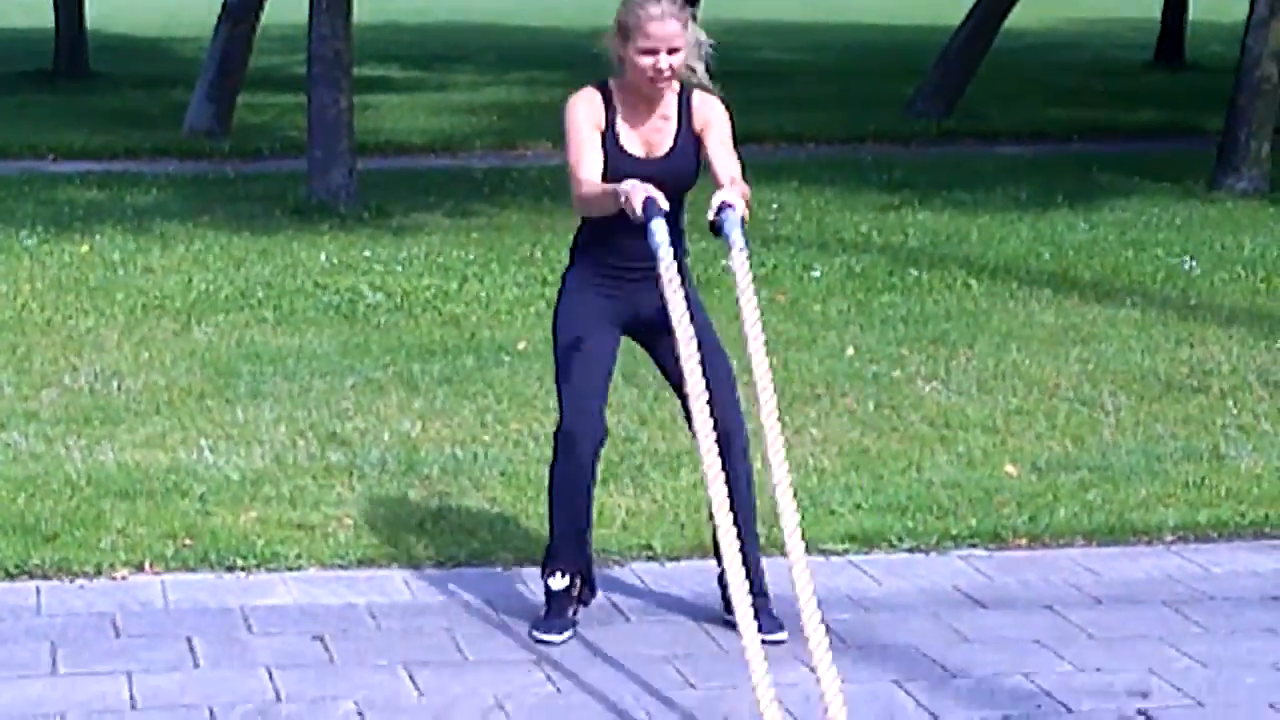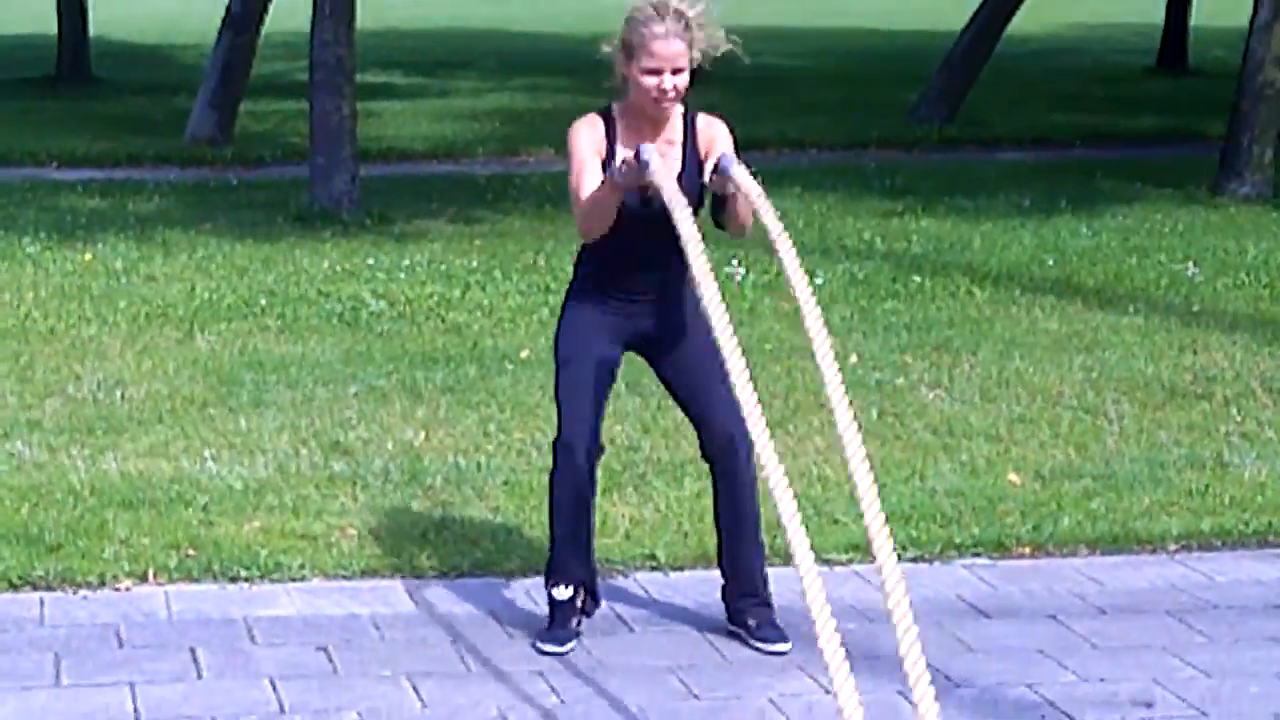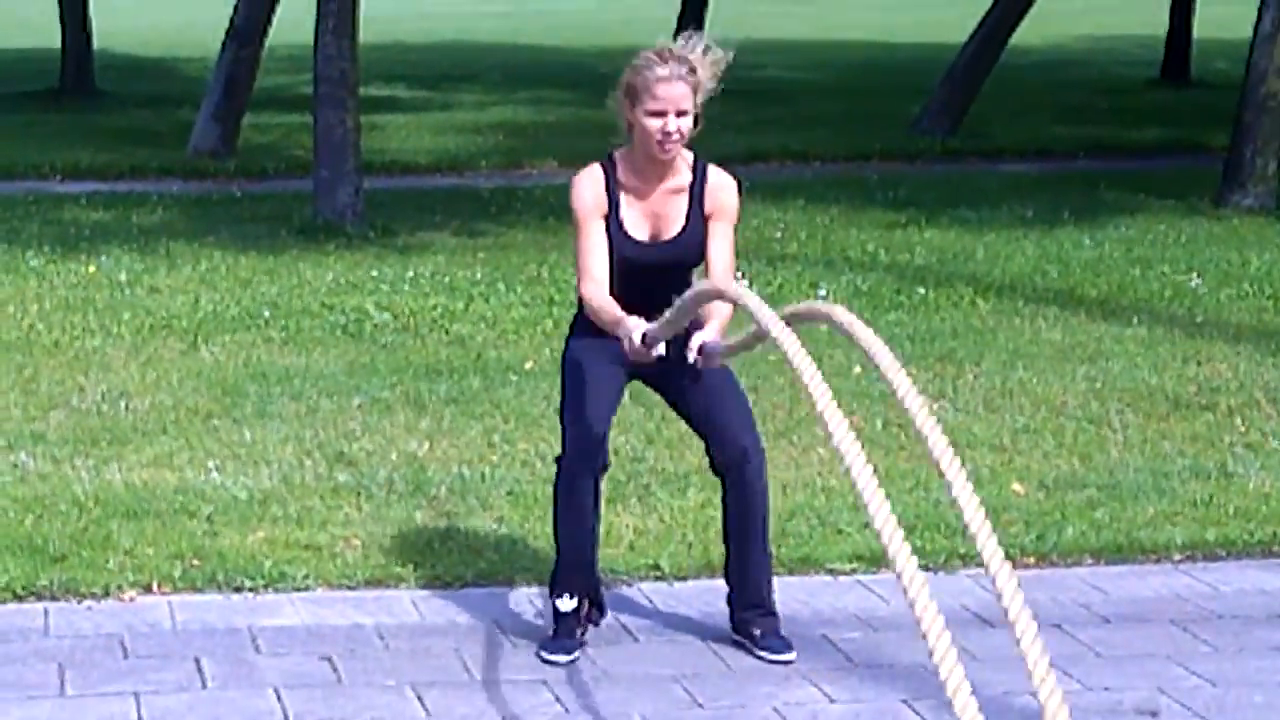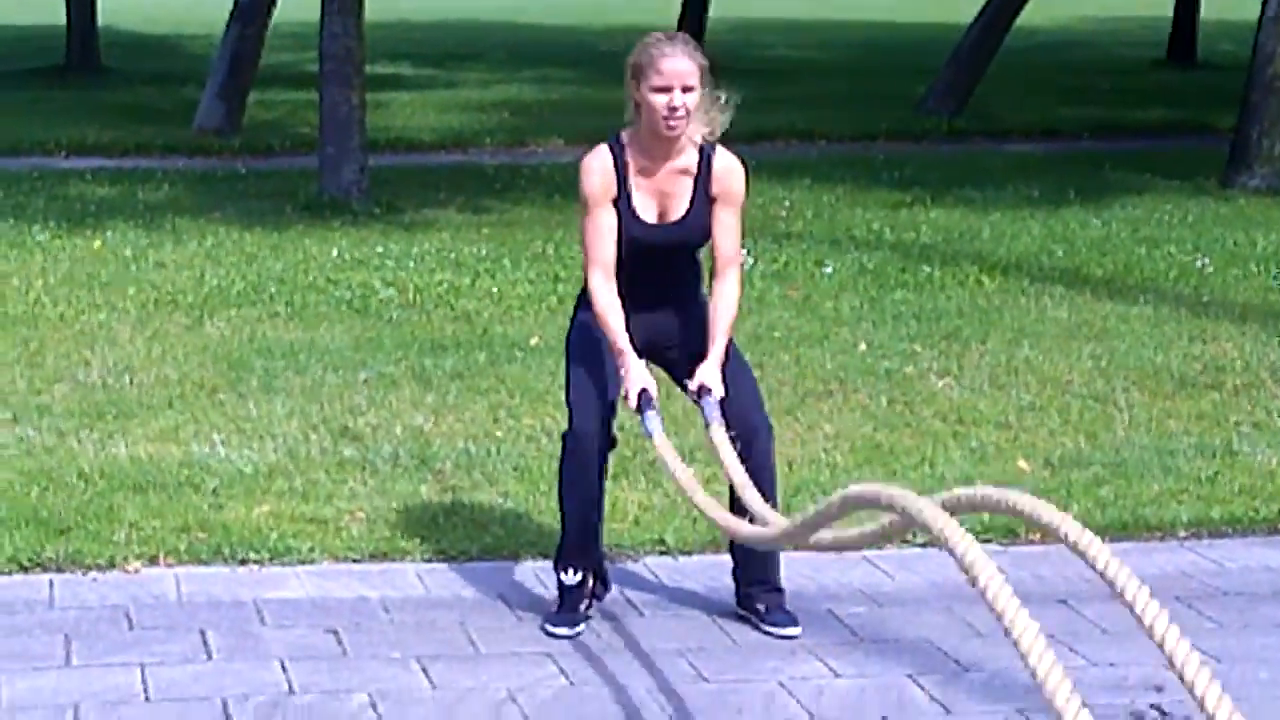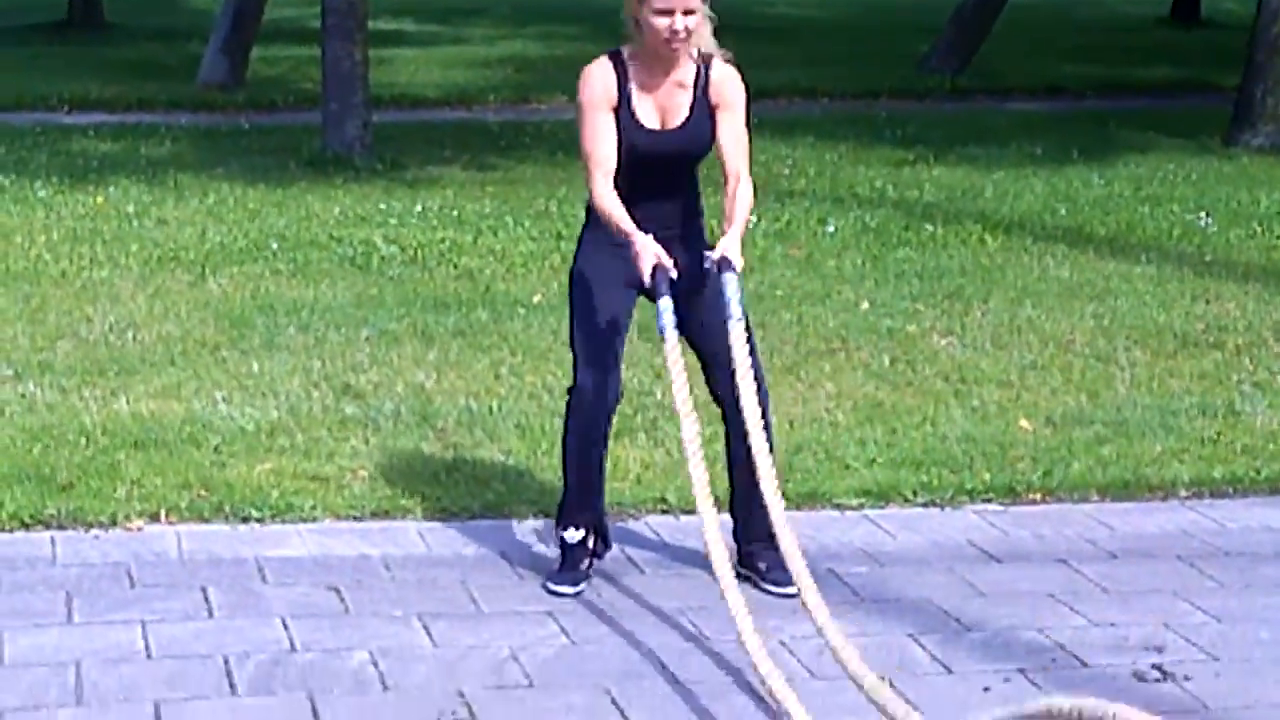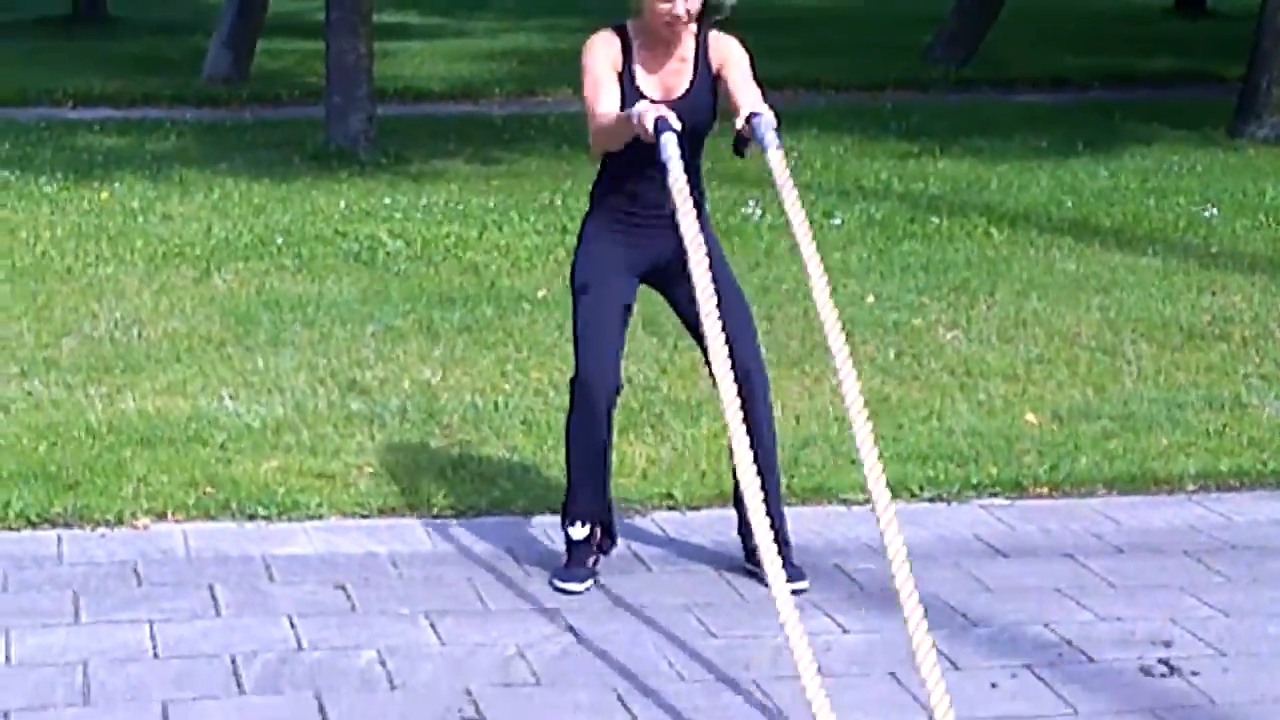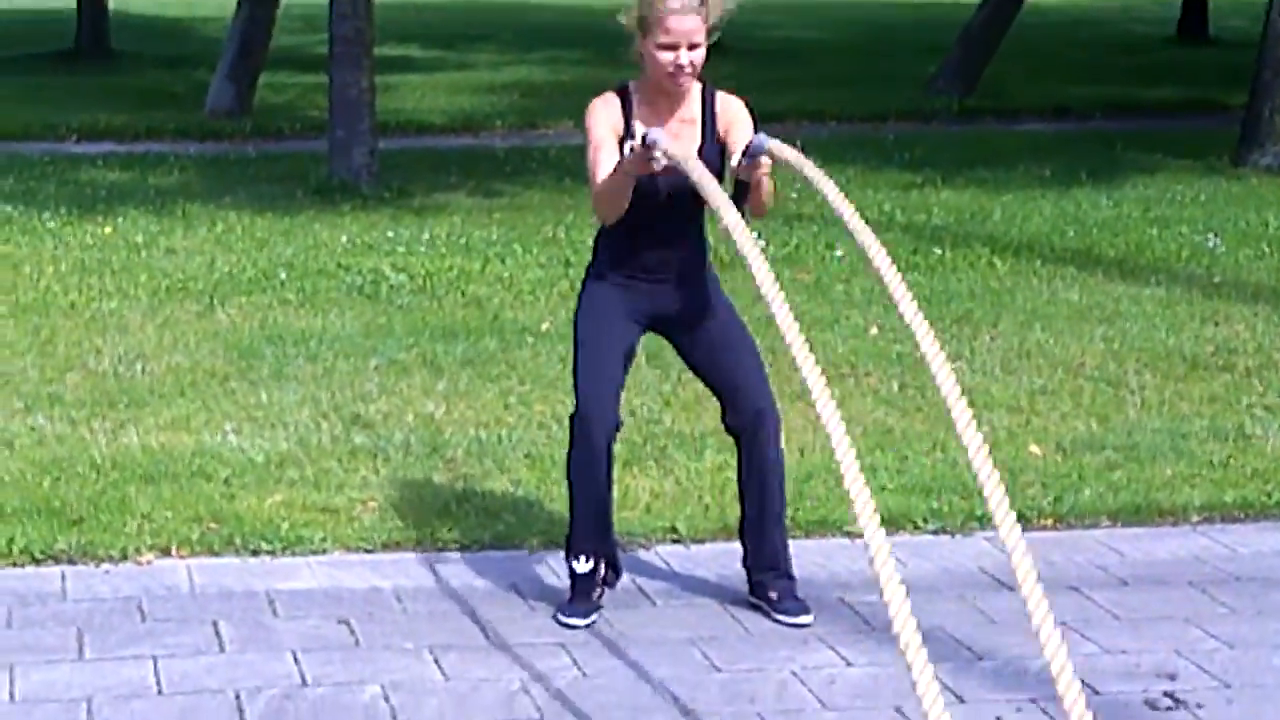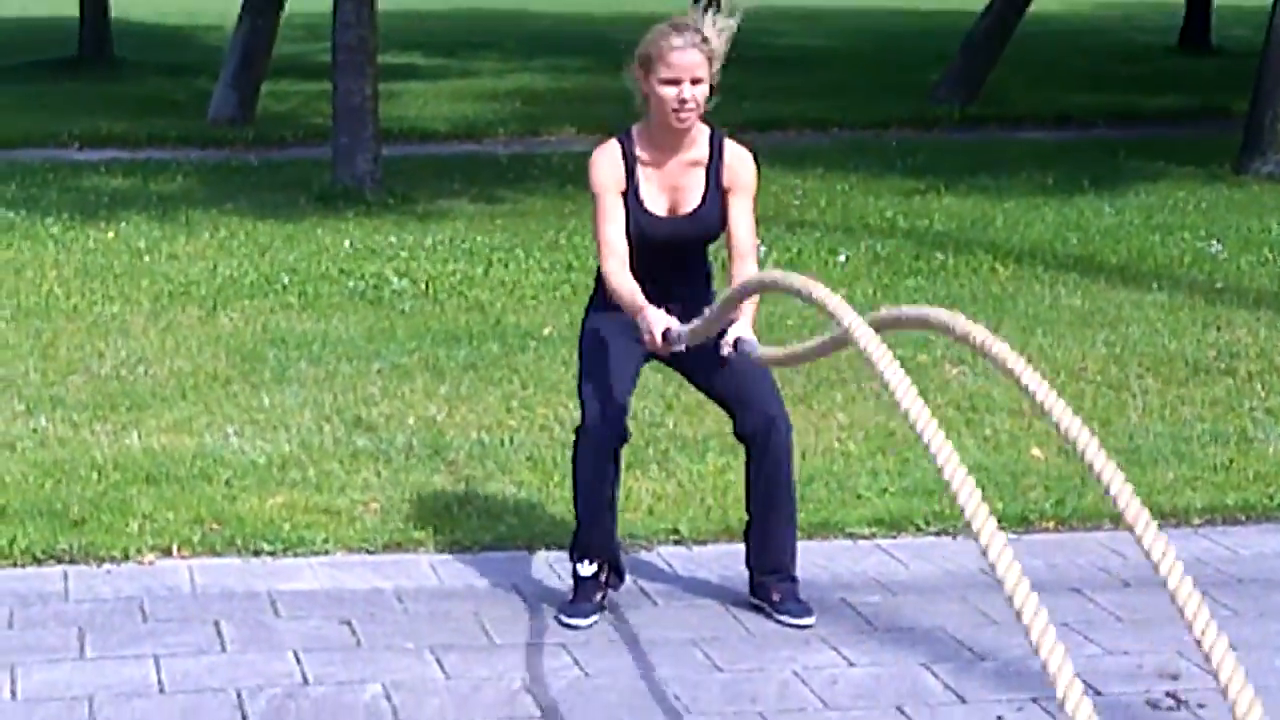
dt=0.1s
person 1, frame 1
left shoulder: (704, 110)
right shoulder: (588, 107)
left elbow: (736, 188)
right elbow: (584, 196)
left wrist: (729, 195)
right wrist: (622, 191)
left hip: (668, 291)
right hip: (593, 293)
left knee: (728, 426)
right knee: (579, 431)
left ankle: (746, 591)
right ankle: (565, 587)
person 1, frame 2
left shoulder: (708, 133)
right shoulder: (591, 133)
left elbow: (738, 224)
right elbow: (587, 228)
left wrist: (731, 187)
right wrist: (621, 183)
left hip: (673, 306)
right hip: (596, 309)
left knee: (731, 438)
right knee: (576, 441)
left ankle: (749, 603)
right ankle: (568, 597)
person 1, frame 3
left shoulder: (715, 186)
right shoulder: (594, 183)
left elbow: (721, 285)
right elbow: (591, 289)
left wrist: (713, 327)
right wrist: (624, 326)
left hip: (681, 336)
right hip: (601, 339)
left knee: (743, 454)
right knee: (580, 458)
left ankle: (754, 614)
right ankle: (572, 610)
person 1, frame 4
left shoulder: (723, 168)
right shoulder: (602, 165)
left elbow: (727, 277)
right elbow: (599, 279)
left wrist: (714, 361)
right wrist: (626, 361)
left hip: (685, 317)
right hip: (611, 323)
left knee: (752, 431)
right knee: (586, 436)
left ankle: (759, 588)
right ankle: (577, 584)
person 1, frame 5
left shoulder: (720, 75)
right shoulder: (603, 76)
left elbow: (738, 178)
right elbow: (600, 183)
left wrist: (733, 238)
right wrist: (636, 240)
left hip: (685, 243)
right hip: (610, 250)
left knee: (743, 385)
right knee: (593, 389)
left ankle: (758, 545)
right ankle: (579, 541)
person 1, frame 6
left shoulder: (722, 49)
left elbow: (753, 109)
right elbow: (601, 134)
left wrist: (757, 118)
right wrist: (635, 117)
left hip: (687, 233)
right hip: (614, 235)
left knee: (749, 376)
right knee: (594, 382)
left ankle: (766, 540)
right ankle: (584, 536)
person 1, frame 7
left shoulder: (725, 109)
right shoulder: (609, 110)
left elbow: (758, 206)
right elbow: (605, 208)
left wrist: (755, 163)
right wrist: (634, 159)
left hip: (691, 286)
right hip: (617, 292)
left knee: (757, 414)
right knee: (592, 421)
left ankle: (770, 575)
right ankle: (589, 571)
person 1, frame 8
left shoulder: (732, 161)
right shoulder: (610, 160)
left elbow: (745, 265)
right elbow: (614, 267)
left wrist: (742, 321)
right wrist: (645, 315)
left hip: (698, 310)
right hip: (620, 316)
left knee: (768, 422)
right knee: (600, 428)
left ankle: (773, 576)
right ankle: (593, 573)
